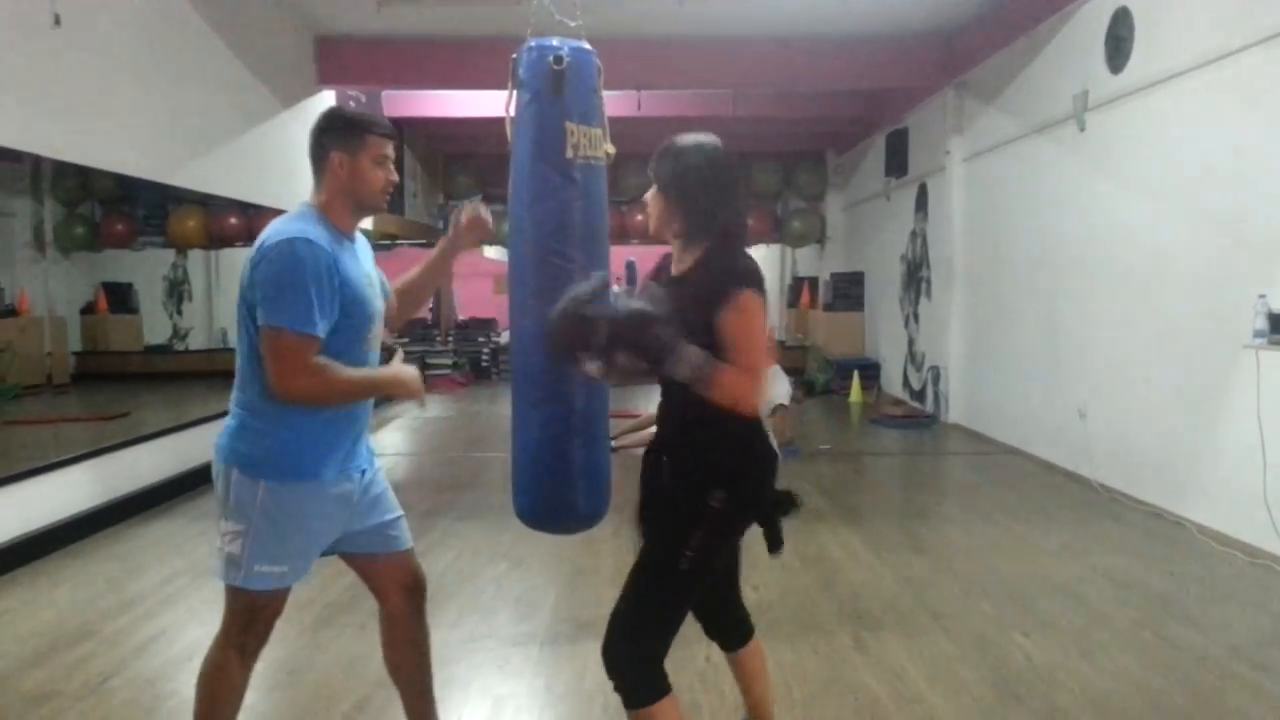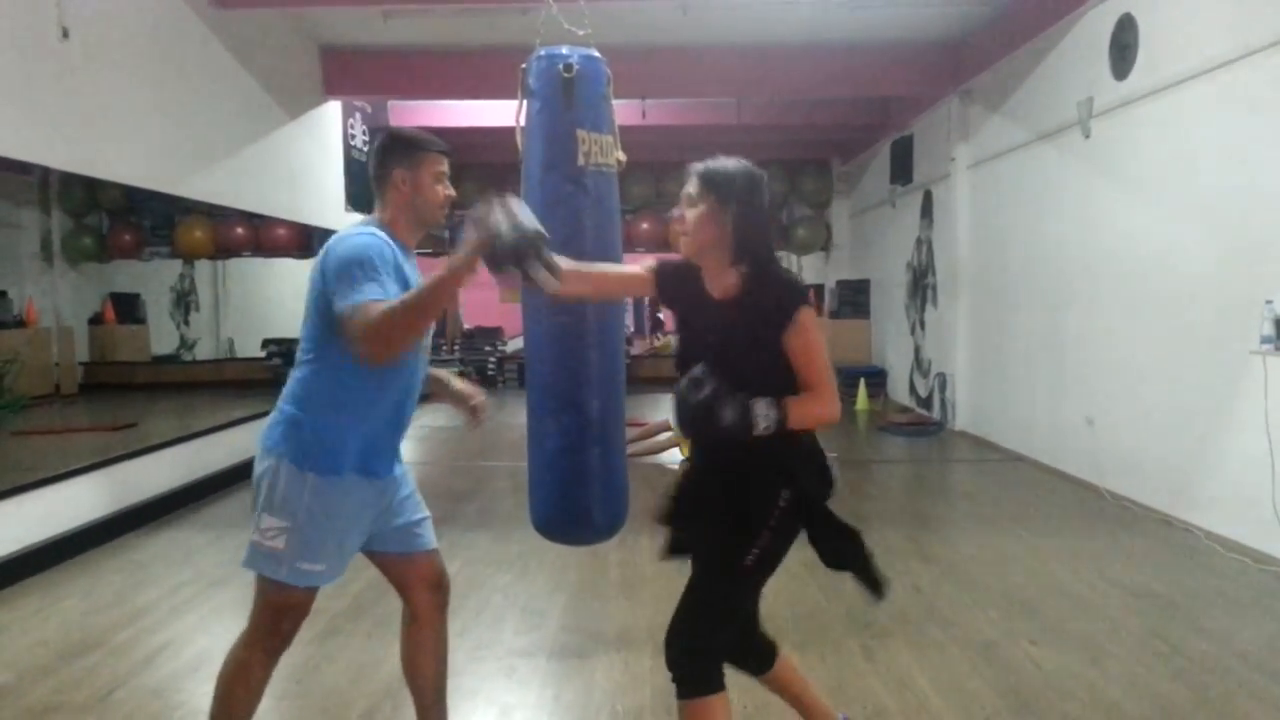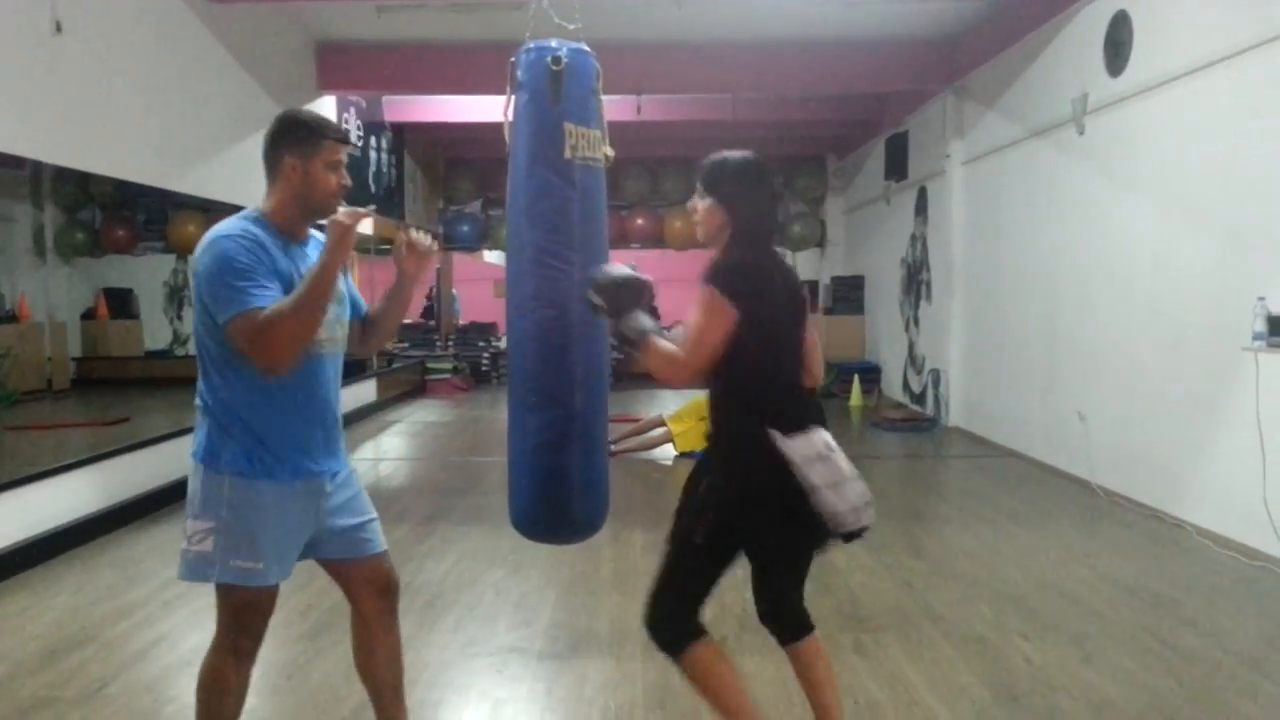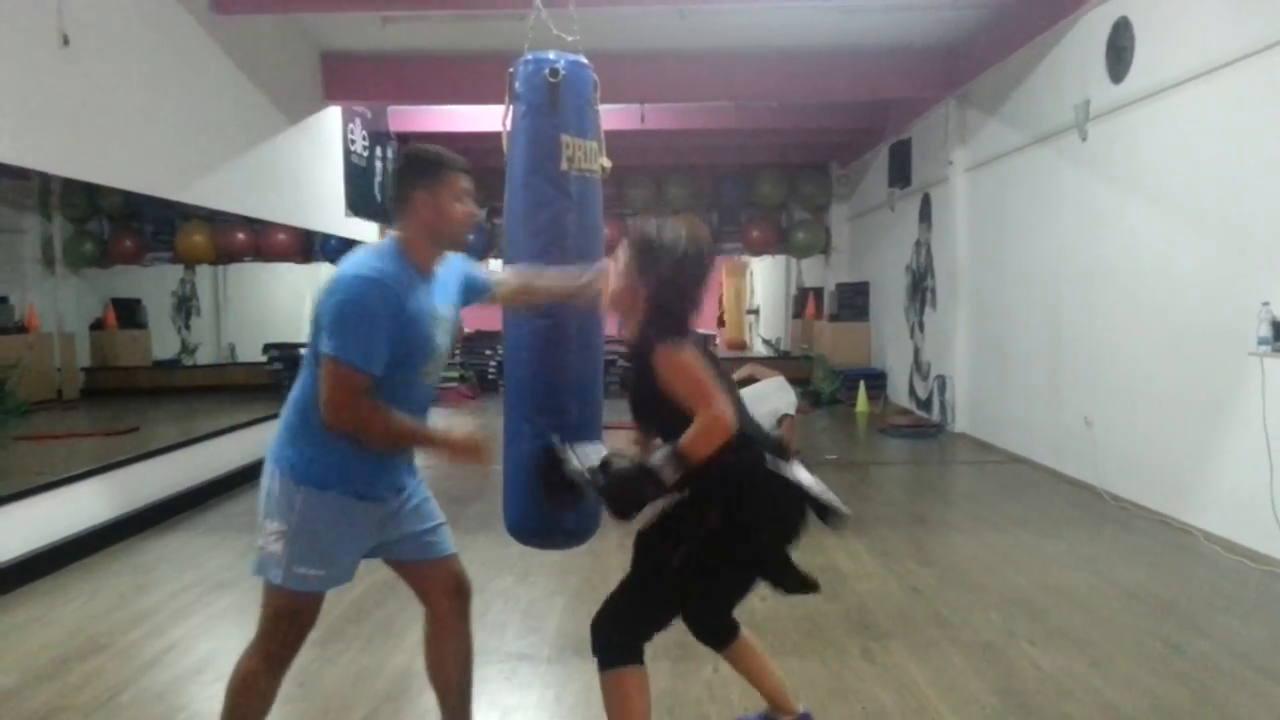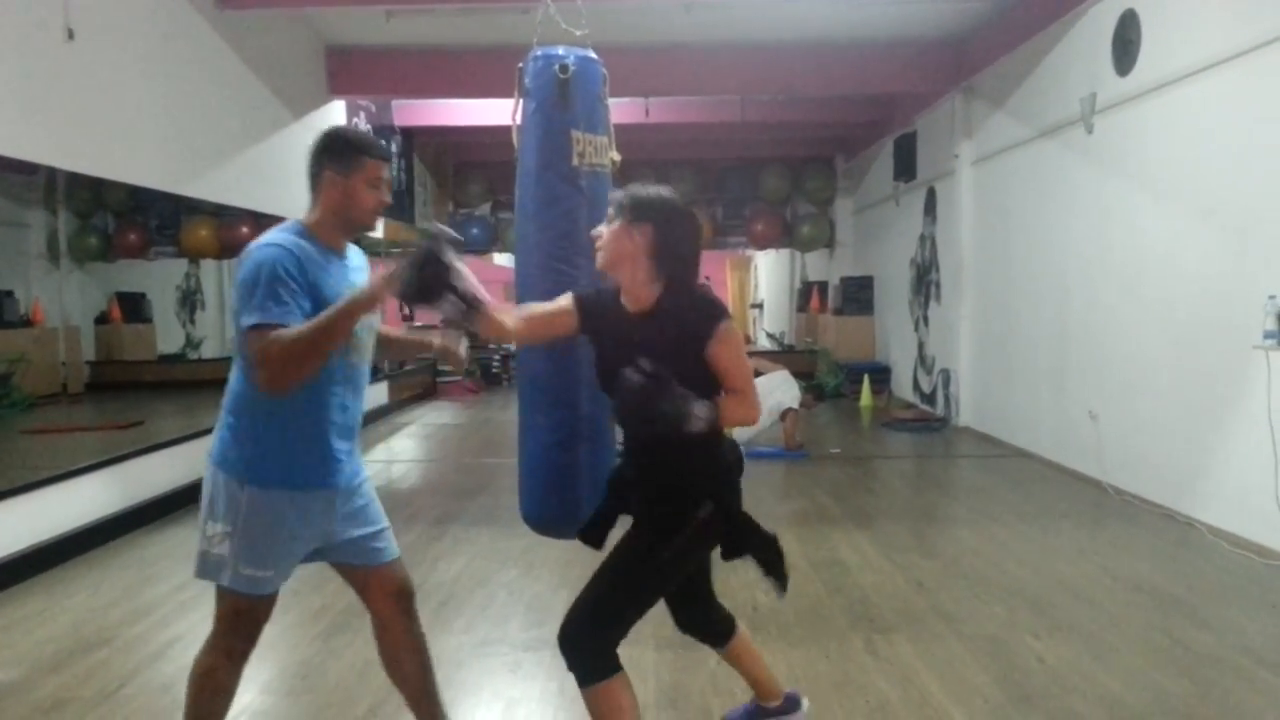
dt=0.7s
person 1, frame 1
left shoulder: (353, 244)
right shoulder: (294, 248)
left elbow: (389, 311)
right elbow: (291, 379)
left wrist: (451, 247)
right wrist: (391, 380)
left hip: (350, 464)
right hip: (276, 474)
left knee: (404, 588)
right knee: (247, 629)
person 1, frame 2
left shoulder: (397, 255)
right shoulder: (361, 250)
right elbow: (374, 343)
left wrist: (448, 384)
right wrist: (463, 263)
left hip: (379, 468)
right hip: (313, 467)
left knee: (429, 590)
right knee: (274, 627)
person 1, frame 3
left shoulder: (323, 245)
right shoulder: (232, 247)
left elbow: (368, 340)
right elbow: (269, 353)
left wrist: (407, 278)
right wrist: (331, 262)
left hip: (326, 467)
right hip: (248, 475)
left knee: (377, 590)
right knee: (242, 630)
person 1, frame 4
left shoulder: (445, 269)
right shoulder: (367, 283)
left elbow: (516, 286)
right elbow: (341, 409)
left wrist: (598, 281)
right wrist: (440, 439)
left hip: (390, 479)
right hip: (320, 481)
left knee: (450, 594)
right knee: (281, 634)
person 1, frame 5
left shoulder: (352, 258)
right shoulder: (276, 257)
right elbow: (274, 366)
left wrist: (430, 345)
right wrist: (363, 299)
left hip: (338, 472)
right hip: (264, 479)
left knee: (393, 595)
right knee: (238, 630)
person 2, frame 1
left shoulder: (734, 280)
right shoulder: (672, 272)
left elbow: (750, 394)
right elbow: (655, 348)
left wrist: (675, 352)
right wrist: (595, 334)
left hip: (715, 478)
right hip: (708, 463)
left knee: (631, 646)
right knee: (719, 606)
person 2, frame 2
left shoulder: (782, 298)
right shoulder: (680, 281)
left elbow: (826, 403)
right elbow: (585, 282)
left wrist: (748, 412)
right wrist: (529, 256)
left hip: (774, 483)
right hip: (721, 478)
left knee: (693, 641)
right knee: (732, 633)
person 2, frame 3
left shoulder: (730, 277)
right shoulder: (781, 276)
left elbow: (680, 369)
right elbow: (811, 373)
left wrist: (630, 320)
left hip: (746, 462)
right hip: (797, 465)
left knee: (670, 614)
right knee: (781, 606)
person 2, frame 4
left shoulder: (663, 342)
right shoulder: (653, 338)
left elbow: (719, 422)
right elbow: (656, 431)
left wrist: (652, 476)
left hip: (739, 502)
right hip: (737, 496)
left knee: (617, 629)
right knee: (703, 614)
person 2, frame 5
left shoulder: (701, 314)
right shoulder: (598, 307)
left elbow: (748, 407)
right elbow: (508, 326)
left wrist: (693, 411)
right wrist: (453, 286)
left hip: (695, 493)
right hip: (649, 483)
left knee: (585, 635)
right knee: (695, 610)
